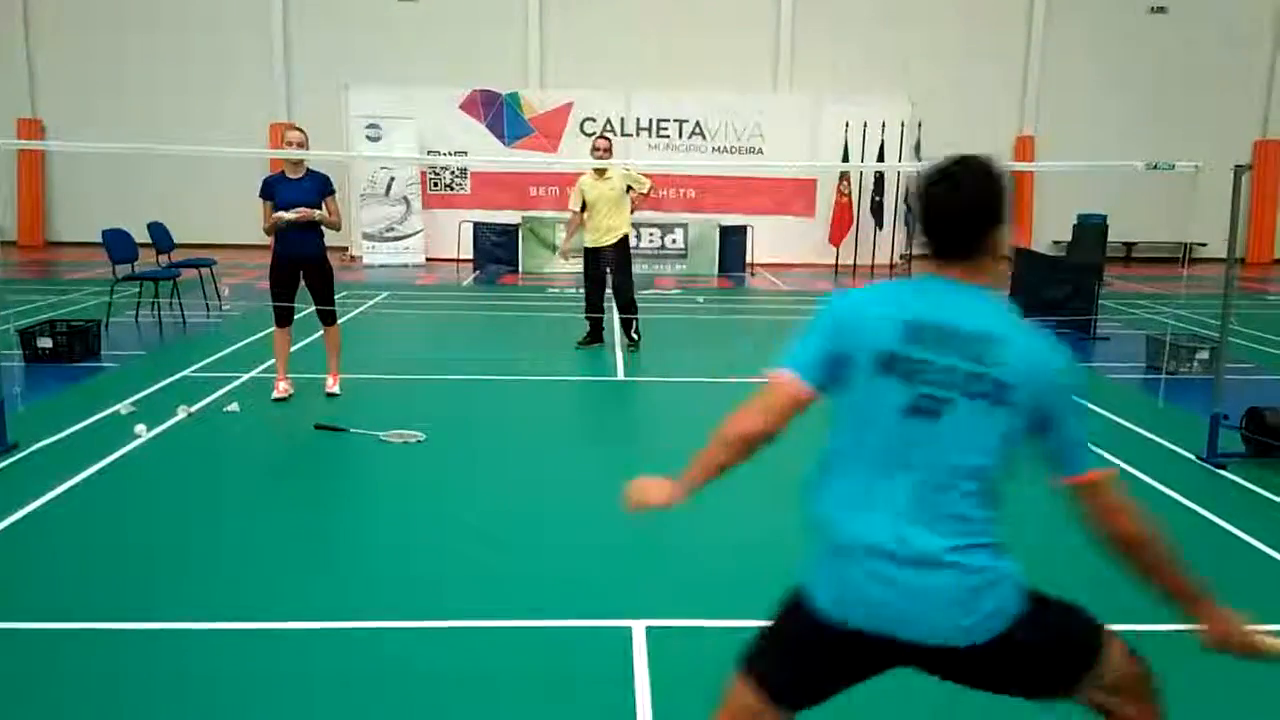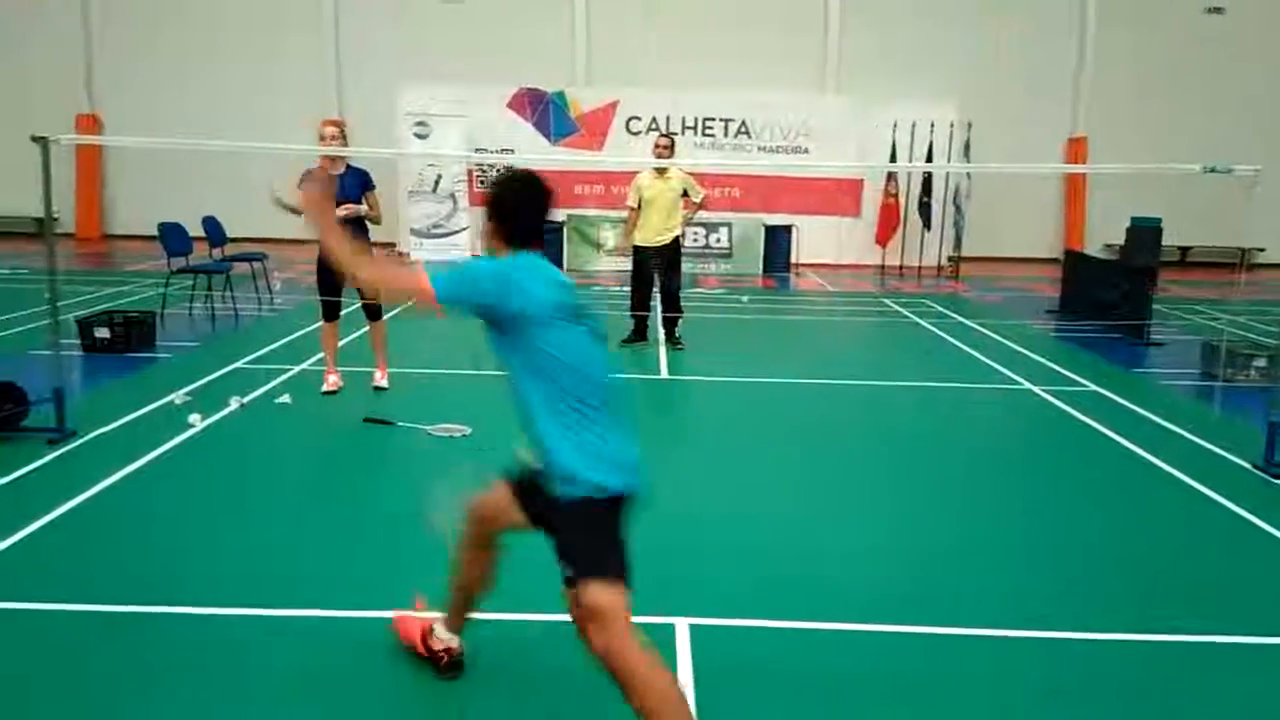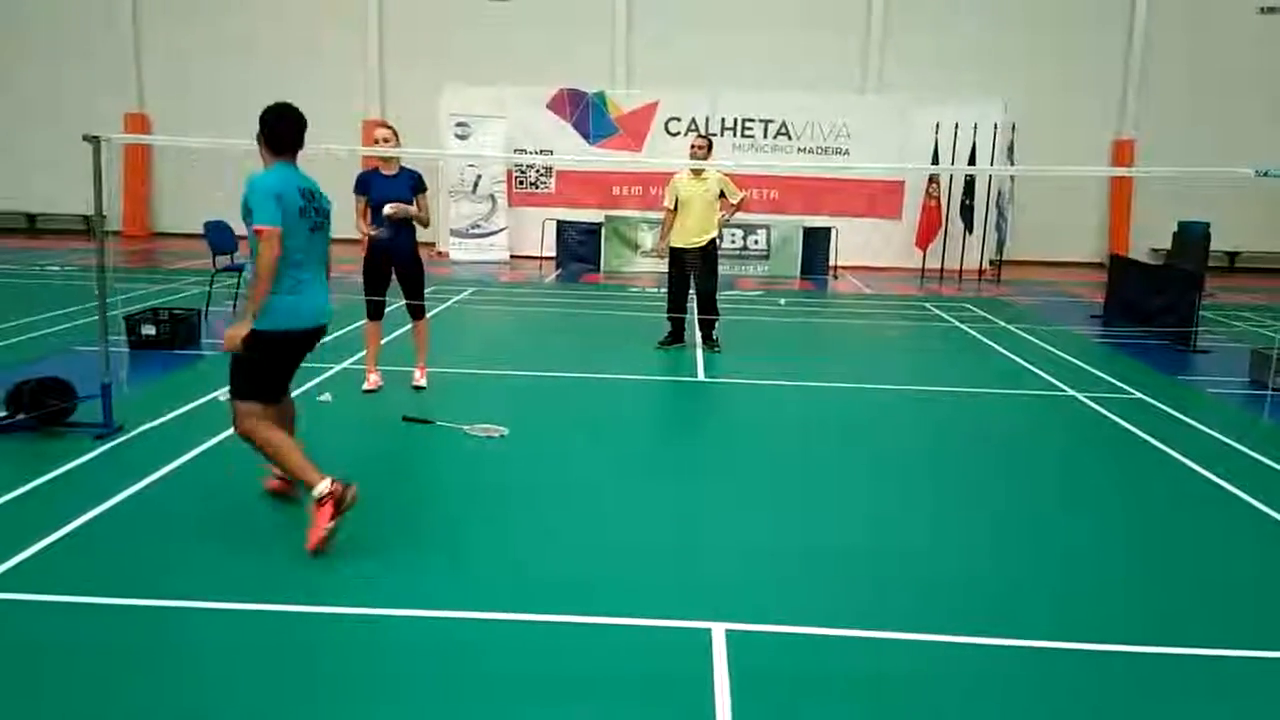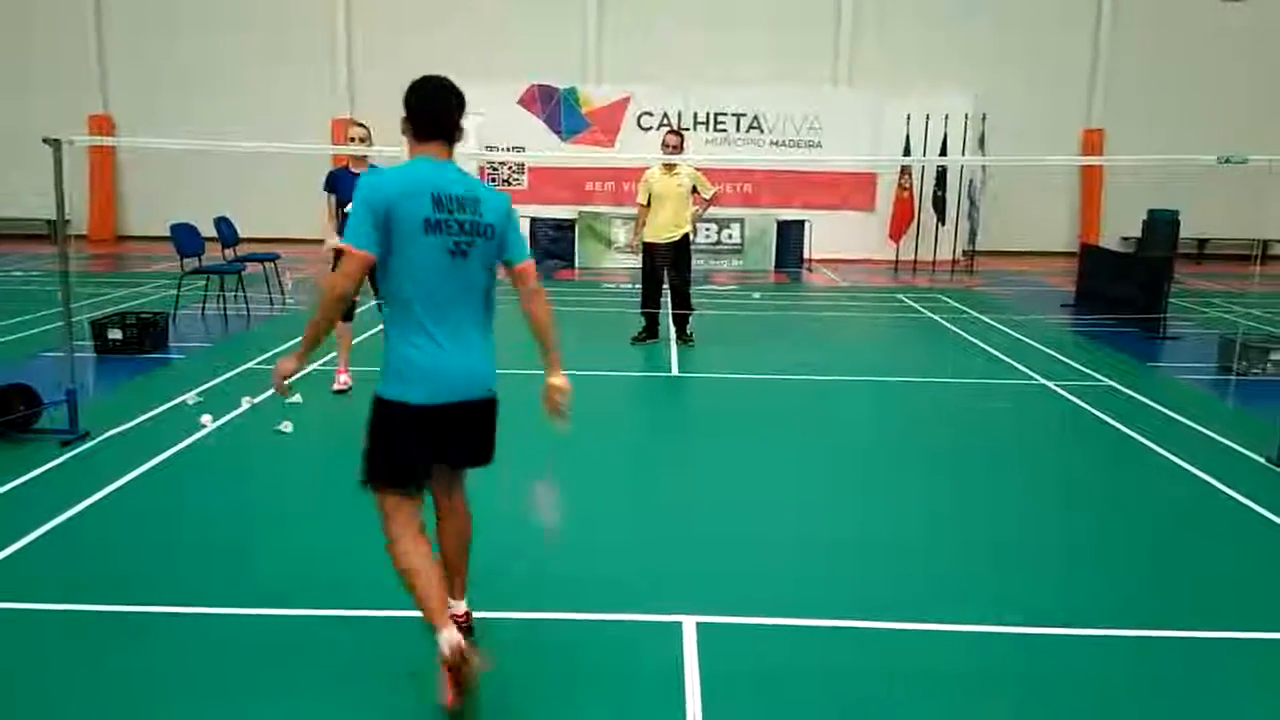
dt=1s
person 1, frame 1
left shoulder: (855, 310)
right shoulder: (1042, 360)
left elbow: (756, 423)
right elbow: (1110, 517)
left wrist: (678, 487)
right wrist: (1204, 611)
left hip: (844, 596)
right hip: (970, 605)
person 1, frame 2
left shoulder: (498, 278)
right shoulder: (550, 283)
left elbow: (389, 284)
left wrist: (325, 226)
left hip: (590, 477)
right hip: (579, 465)
left knee: (605, 627)
right knee: (482, 518)
right ankle: (446, 637)
person 1, frame 3
left shoulder: (263, 184)
right shoulder: (312, 189)
left elbow: (271, 252)
left wrist: (245, 319)
left hip: (276, 318)
right hip: (312, 315)
left knee: (250, 419)
right knee: (274, 392)
left ankle: (325, 490)
right ankle: (288, 473)
person 1, frame 4
left shoulder: (381, 187)
right shoulder: (493, 201)
left elbow: (344, 283)
right elbow: (531, 290)
left wrist: (301, 354)
right wrist: (555, 370)
left hip: (411, 380)
right hip: (475, 379)
left knee: (399, 514)
right knee: (450, 488)
left ankle: (449, 639)
right ankle: (455, 607)
person 2, frame 1
left shoulder: (321, 180)
right shoulder: (271, 183)
left elbow: (337, 224)
right elbow: (268, 229)
left wrist: (315, 215)
right wrist: (275, 222)
left hip: (315, 258)
right hip: (283, 260)
left knee: (328, 317)
right knee: (282, 320)
left ankle: (333, 376)
right ankle: (282, 380)
person 2, frame 2
left shoulder: (360, 175)
left elbow: (377, 217)
right elbow: (301, 207)
left wrist: (359, 211)
right wrist: (286, 204)
left hip: (360, 252)
right hip: (329, 253)
left knee: (373, 311)
right knee: (330, 314)
left ankle: (381, 369)
right ankle: (331, 373)
person 2, frame 3
left shoulder: (413, 178)
right shoulder: (365, 179)
left elbow: (426, 220)
right elbow: (360, 219)
left wrist: (409, 211)
right wrist: (366, 231)
left hip: (407, 253)
right hip: (377, 253)
left knee: (417, 311)
right knee: (374, 312)
left ankle: (420, 369)
right ankle: (372, 372)
person 2, frame 4
right shoulder: (335, 176)
right elbow: (332, 218)
right wrist: (332, 238)
right hip: (346, 252)
right knee: (344, 311)
right ankle: (342, 372)
person 3, frame 1
left shoulder: (623, 175)
right shoulder: (583, 182)
left elbow: (647, 185)
right elbow: (576, 214)
left wrist: (636, 202)
right wrist: (566, 240)
left hip: (618, 242)
right hip: (592, 244)
left knee: (623, 290)
right knee: (592, 292)
left ankle: (632, 333)
right ankle: (594, 333)
person 3, frame 2
left shoulder: (682, 178)
right shoulder: (641, 179)
left elbow: (700, 197)
right elbow: (633, 211)
left wrist: (689, 215)
right wrist: (627, 237)
left hip: (669, 243)
right hip: (643, 243)
left knee: (670, 291)
right knee: (640, 291)
left ankle: (672, 333)
right ankle: (639, 332)
person 3, frame 3
left shoulder: (719, 179)
right shoulder: (677, 180)
left elbow: (738, 198)
right elbow: (670, 212)
left wrist: (726, 217)
right wrist: (662, 239)
left hip: (706, 245)
right hip: (679, 244)
left knee: (707, 293)
right knee: (676, 293)
left ankle: (709, 336)
right ankle: (676, 334)
person 3, frame 4
left shoulder: (691, 174)
right shoulder: (650, 175)
left elbow: (710, 193)
right elbow: (643, 207)
left wrist: (699, 212)
right wrist: (636, 235)
left hip: (679, 239)
right hip: (652, 240)
left knee: (680, 288)
right knee: (650, 288)
left ankle: (682, 330)
right ankle: (650, 330)
